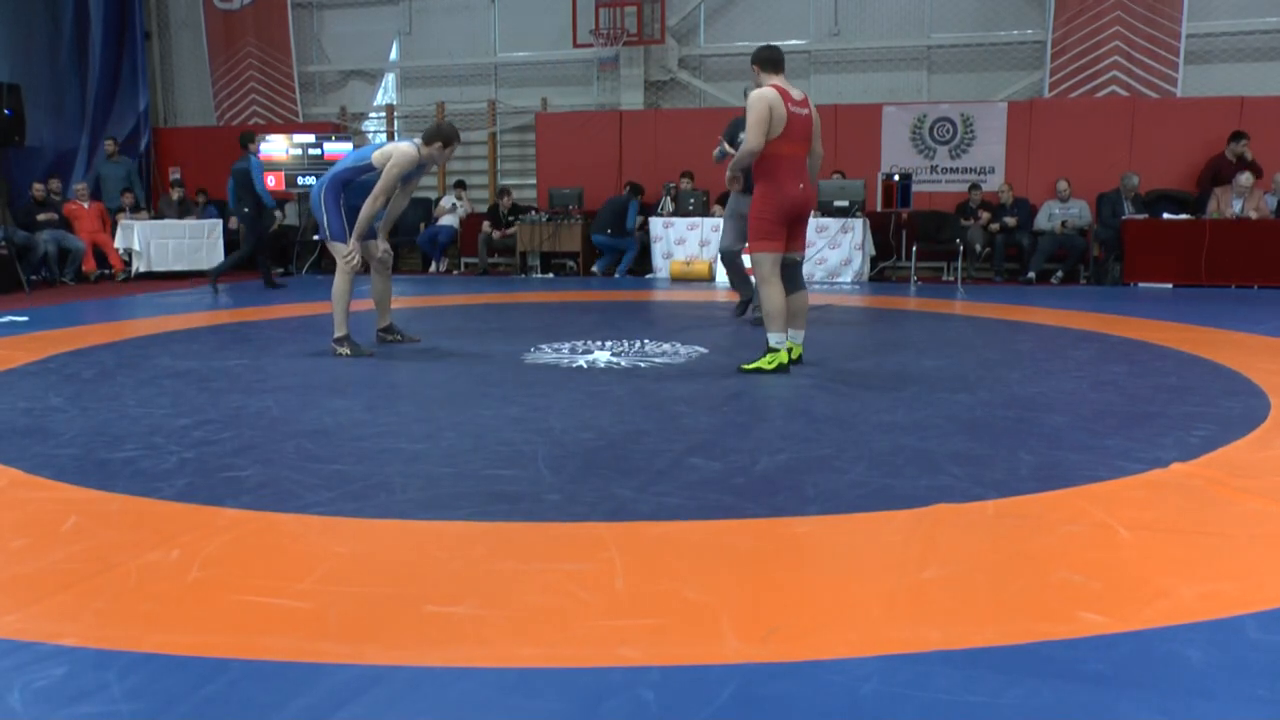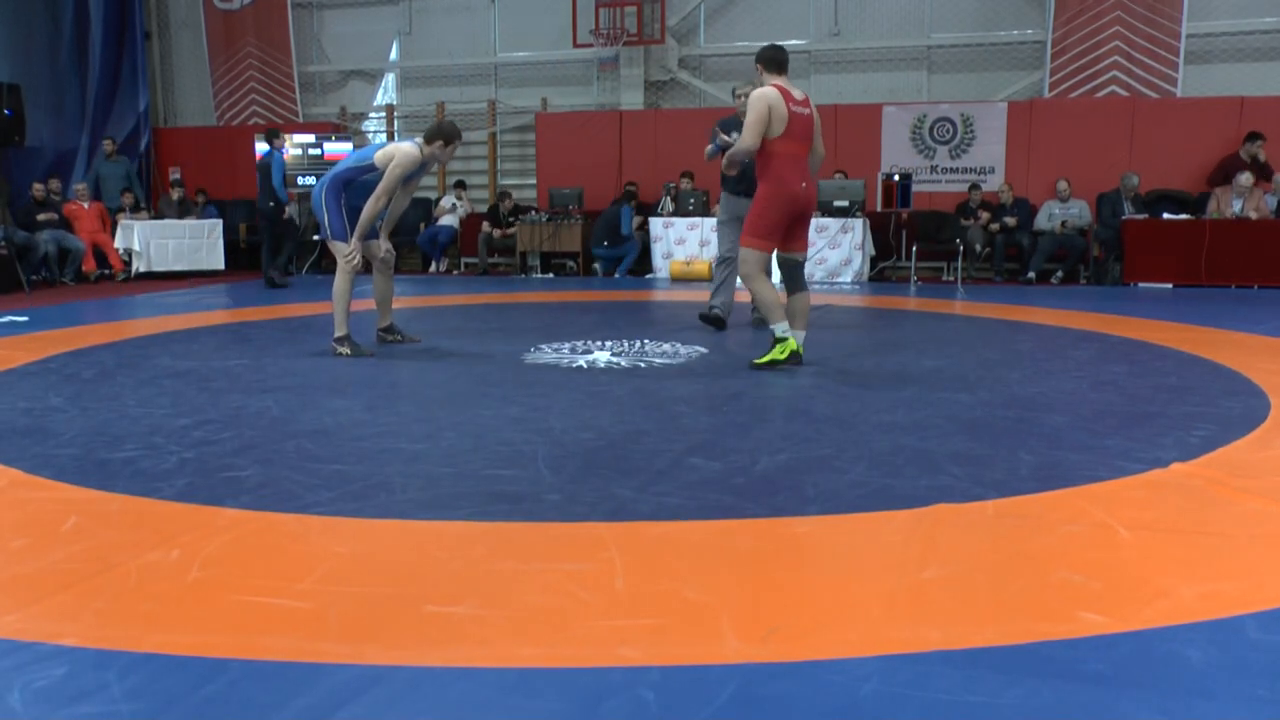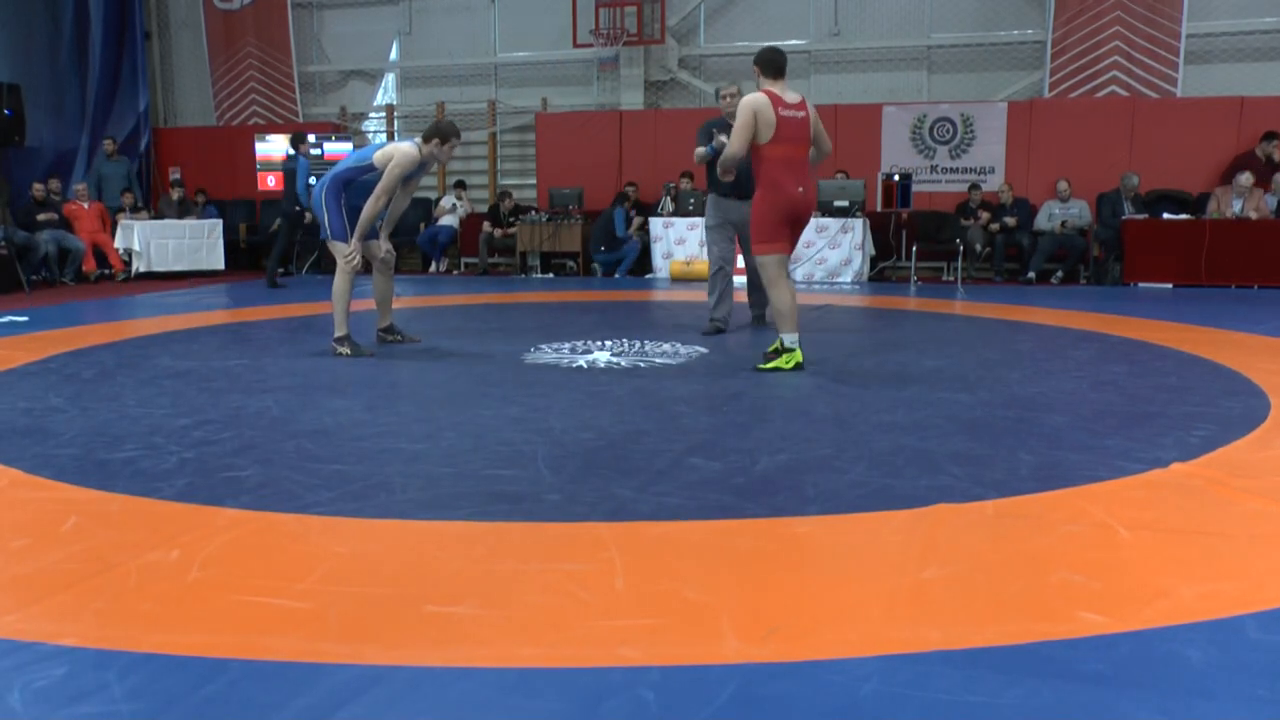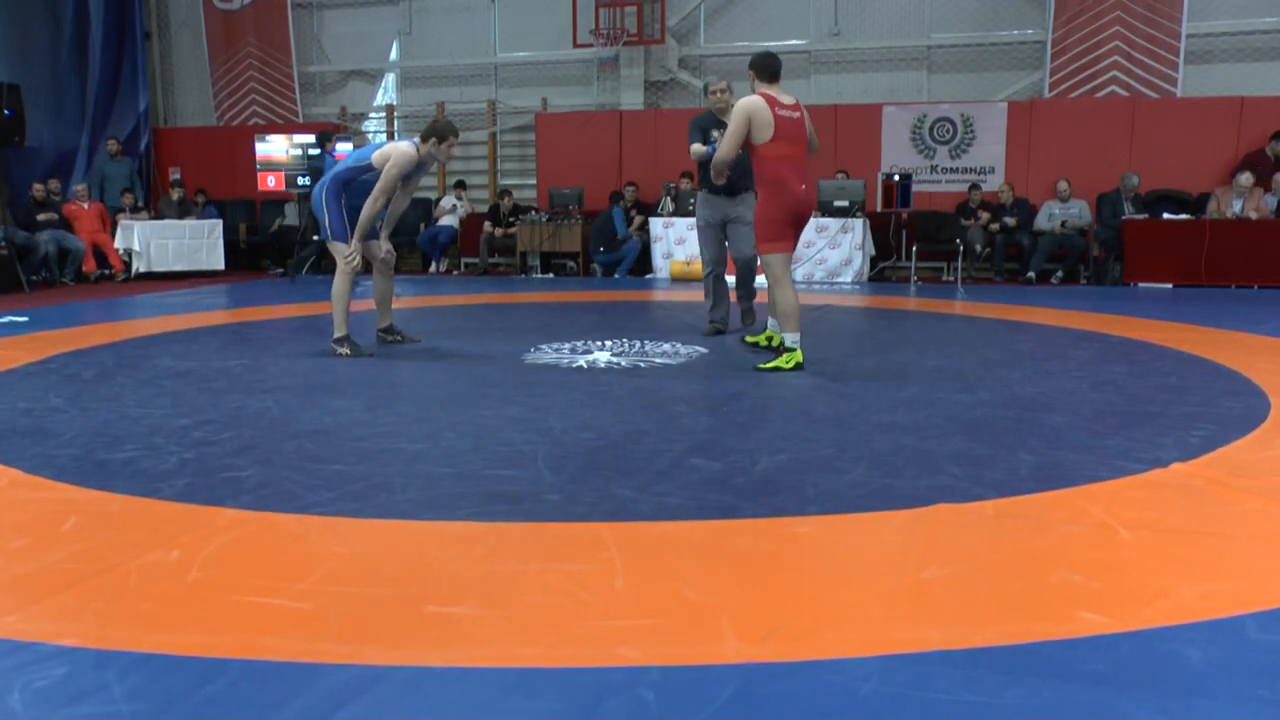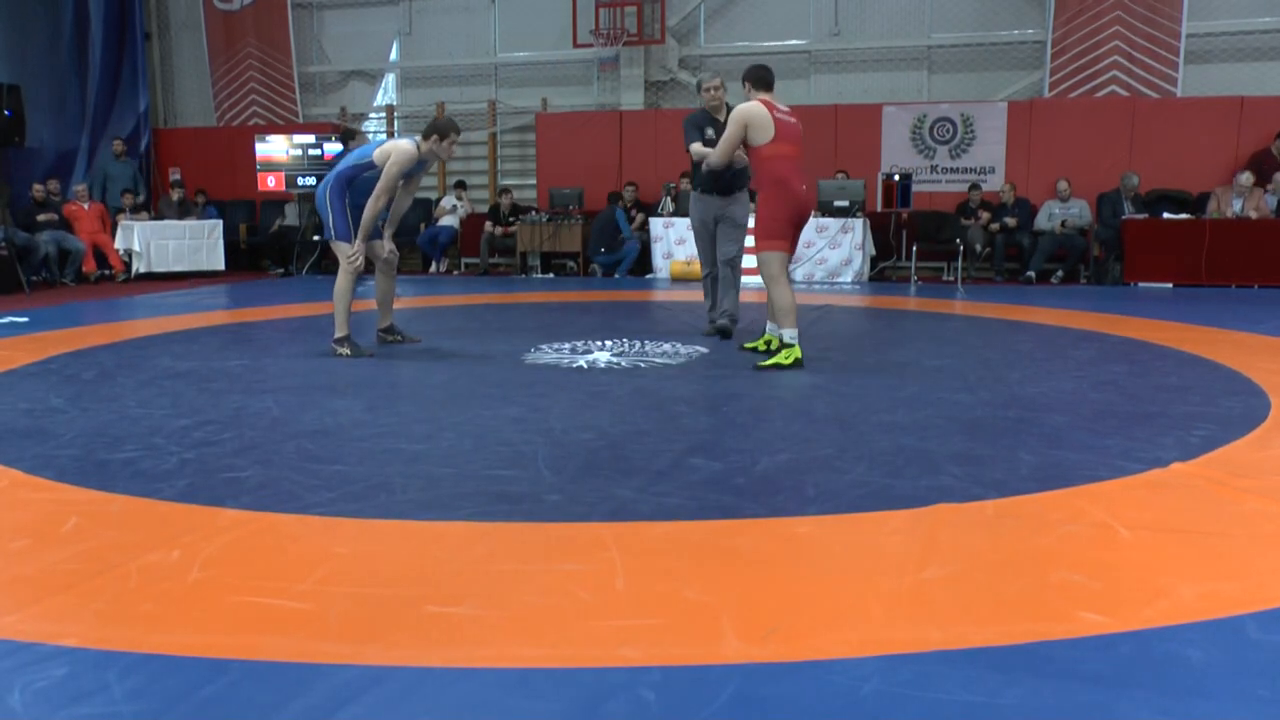
dt=0.2s
person 1, frame 1
left shoulder: (762, 96)
right shoulder: (805, 102)
left elbow: (753, 145)
right elbow: (817, 154)
left wrist: (734, 168)
left hip: (772, 195)
right hip: (802, 194)
left knee: (766, 275)
right knee: (792, 273)
left ankle: (775, 353)
right ankle: (794, 347)
person 1, frame 2
left shoulder: (763, 96)
right shoulder: (807, 103)
left elbow: (748, 145)
right elbow: (818, 154)
left wrist: (729, 158)
left hip: (775, 193)
right hip: (805, 193)
left knee: (751, 269)
right knee: (794, 274)
left ankle: (783, 341)
right ankle: (796, 343)
person 1, frame 3
left shoulder: (753, 102)
right shoulder: (805, 106)
left elbow: (734, 151)
right elbow: (825, 149)
left wrist: (723, 167)
left hip: (773, 196)
right hip: (804, 195)
left knee: (772, 276)
right knee: (778, 270)
left ankle: (791, 352)
right ankle: (787, 339)
person 1, frame 4
left shoulder: (748, 105)
right shoulder: (798, 109)
left elbow: (724, 155)
left wrist: (716, 172)
left hip: (776, 196)
right hip: (803, 195)
left knee: (777, 275)
right knee: (779, 268)
left ankle: (793, 352)
right ankle: (774, 334)
person 1, frame 5
left shoulder: (746, 111)
right shoulder: (790, 117)
left elbow: (720, 159)
left wrist: (707, 162)
left hip: (776, 197)
right hip: (800, 196)
left knee: (774, 274)
right knee: (776, 270)
left ankle: (790, 349)
right ankle: (773, 338)
person 2, frame 1
right shoulder: (737, 125)
right elbow: (716, 158)
right wrist: (722, 151)
right hip: (739, 197)
right knee: (727, 249)
left ankle: (761, 307)
right ankle: (746, 293)
person 2, frame 2
right shoulder: (725, 125)
right elbow: (708, 154)
right wrist: (718, 145)
right hip: (731, 200)
right knee: (726, 255)
left ankle: (759, 311)
right ankle: (718, 310)
person 2, frame 3
right shoulder: (710, 127)
right elbow: (698, 157)
right wrist: (713, 147)
left hip: (751, 204)
right hip: (720, 204)
left knee: (755, 262)
right knee: (720, 263)
left ankle: (758, 307)
right ankle: (718, 318)
person 2, frame 4
right shoulder: (699, 123)
right elbow: (695, 153)
right wrist: (717, 149)
left hip: (742, 200)
right hip: (710, 201)
left knee: (746, 256)
right knee: (712, 264)
left ankle: (746, 301)
right ankle: (717, 319)
person 2, frame 5
right shoulder: (694, 121)
right elbow: (697, 152)
left hip: (735, 199)
right hip: (703, 200)
left knee: (729, 259)
right knee: (709, 265)
left ankle: (726, 318)
right ankle: (715, 318)
person 3, frame 1
left shoulder: (424, 161)
right shoulder: (407, 154)
left elbow: (401, 198)
right elbow: (376, 198)
left wrist: (382, 236)
right wrist: (355, 240)
right hip: (330, 194)
left knee: (382, 259)
right knee: (349, 262)
left ankle: (385, 328)
right ankle: (340, 339)
person 3, frame 2
left shoulder: (426, 160)
right shoulder: (410, 155)
left elbow: (402, 197)
right elbow: (379, 198)
left wrist: (383, 236)
right wrist: (356, 240)
right hip: (331, 194)
left knee: (384, 259)
right knee: (350, 262)
left ankle: (386, 329)
right ankle: (340, 339)
person 3, frame 3
left shoulder: (426, 160)
right shoulder: (409, 155)
left elbow: (402, 198)
right elbow: (378, 198)
left wrist: (384, 236)
right wrist: (356, 241)
right hip: (331, 194)
left knee: (385, 259)
right knee: (349, 262)
left ankle: (385, 328)
right ankle: (340, 339)
person 3, frame 4
left shoulder: (425, 161)
right shoulder: (406, 154)
left elbow: (402, 198)
right elbow: (377, 199)
left wrist: (384, 237)
right wrist: (357, 241)
right hip: (331, 195)
left knee: (385, 260)
right knee: (349, 263)
left ankle: (385, 329)
right ankle: (340, 339)
person 3, frame 5
left shoulder: (427, 159)
right shoulder: (406, 152)
left elbow: (404, 197)
right elbow: (379, 198)
left wrist: (387, 237)
right wrist: (361, 241)
right hip: (335, 194)
left knee: (388, 260)
right knee: (352, 262)
left ankle: (385, 329)
right ankle: (340, 339)
